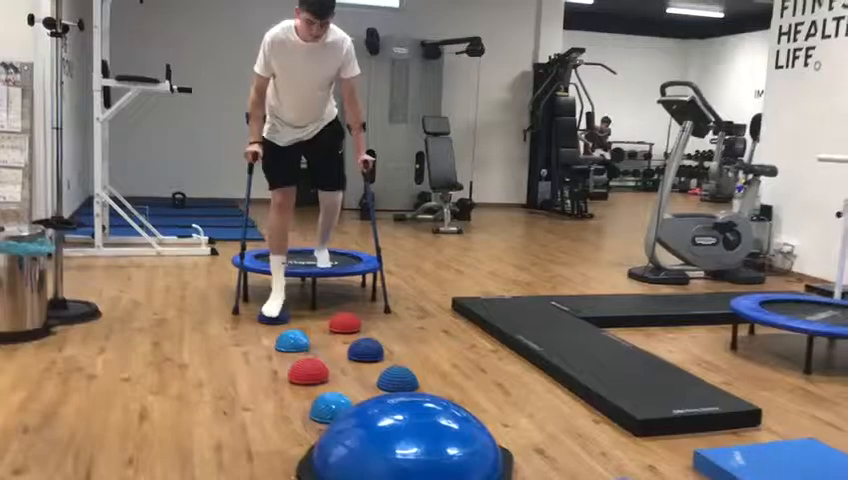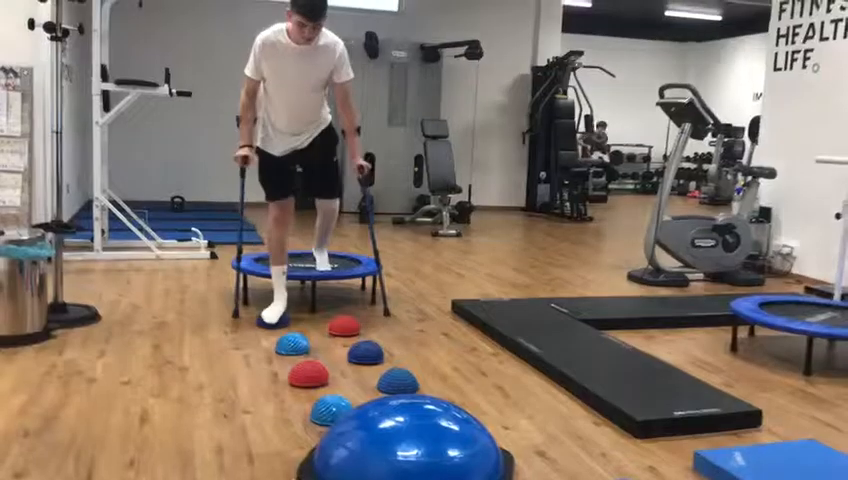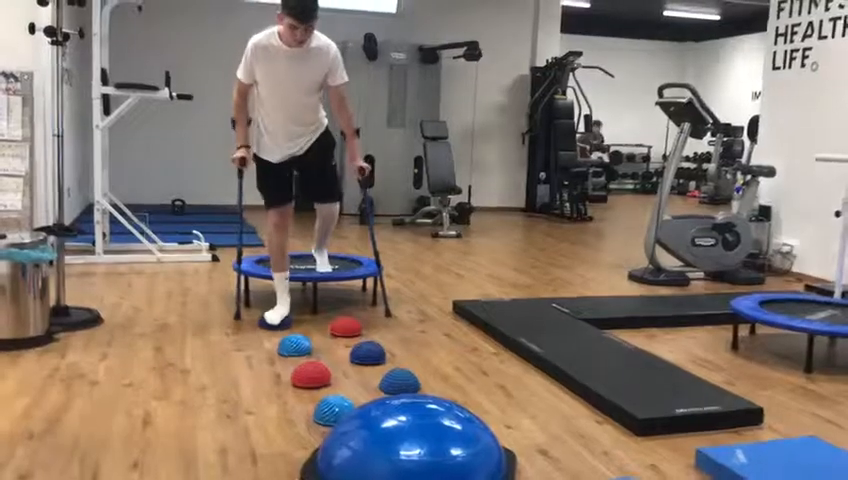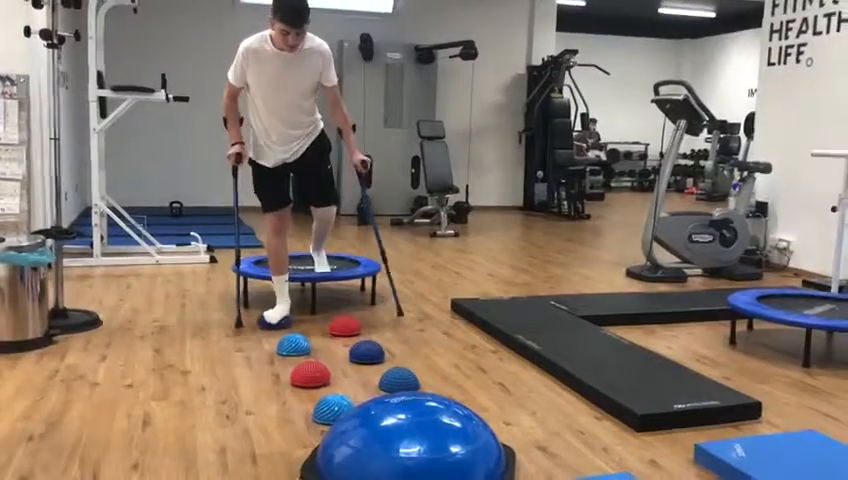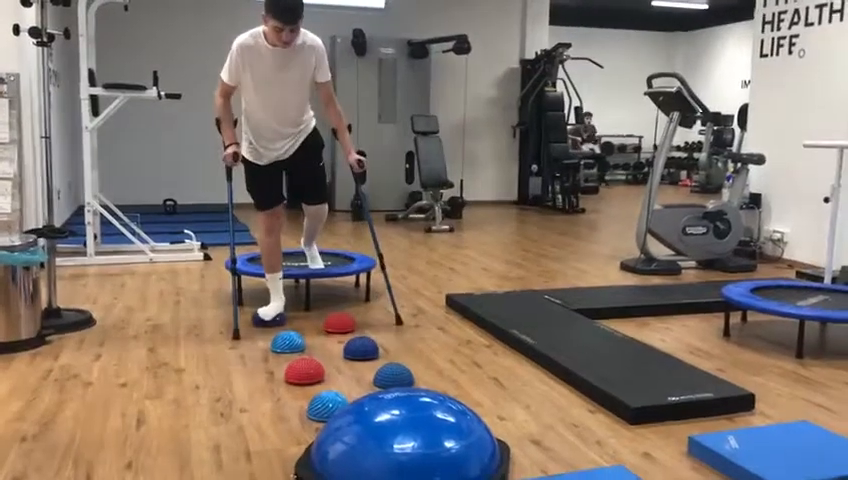
dt=0.2s
person 1, frame 1
left shoulder: (342, 43)
right shoulder: (275, 39)
left elbow: (350, 98)
right elbow: (258, 92)
left wrist: (360, 149)
right wrist: (254, 139)
left hip: (323, 127)
right hip: (280, 130)
left knee: (332, 197)
right knee: (281, 201)
left ankle: (322, 248)
right ankle: (278, 289)
person 1, frame 2
left shoulder: (334, 47)
right shoulder: (266, 42)
left elbow: (344, 102)
right elbow: (249, 95)
left wrist: (355, 153)
right wrist: (245, 143)
left hip: (318, 134)
right hip: (274, 140)
left knee: (329, 203)
right knee: (279, 212)
left ankle: (320, 249)
right ankle: (279, 297)
person 1, frame 3
left shoulder: (327, 50)
right shoulder: (258, 46)
left elbow: (340, 105)
right elbow: (241, 96)
left wrist: (354, 155)
right wrist: (242, 144)
left hip: (314, 139)
right hip: (271, 146)
left knee: (329, 207)
right knee: (279, 218)
left ankle: (320, 250)
right ankle: (282, 300)
person 1, frame 4
left shoulder: (320, 51)
right shoulder: (250, 50)
left elbow: (335, 104)
right elbow: (230, 97)
left wrist: (353, 150)
right wrist: (236, 141)
left hip: (310, 141)
right hip: (266, 150)
left knee: (326, 211)
right knee: (277, 222)
left ankle: (317, 250)
right ankle: (282, 302)
person 1, frame 5
left shoulder: (313, 47)
right shoulder: (244, 47)
left elbow: (329, 101)
right elbow: (223, 96)
left wrist: (349, 150)
right wrist: (231, 142)
left hip: (303, 138)
right hip: (258, 148)
left knee: (318, 207)
right knee: (270, 220)
left ankle: (309, 245)
right ankle: (276, 299)
